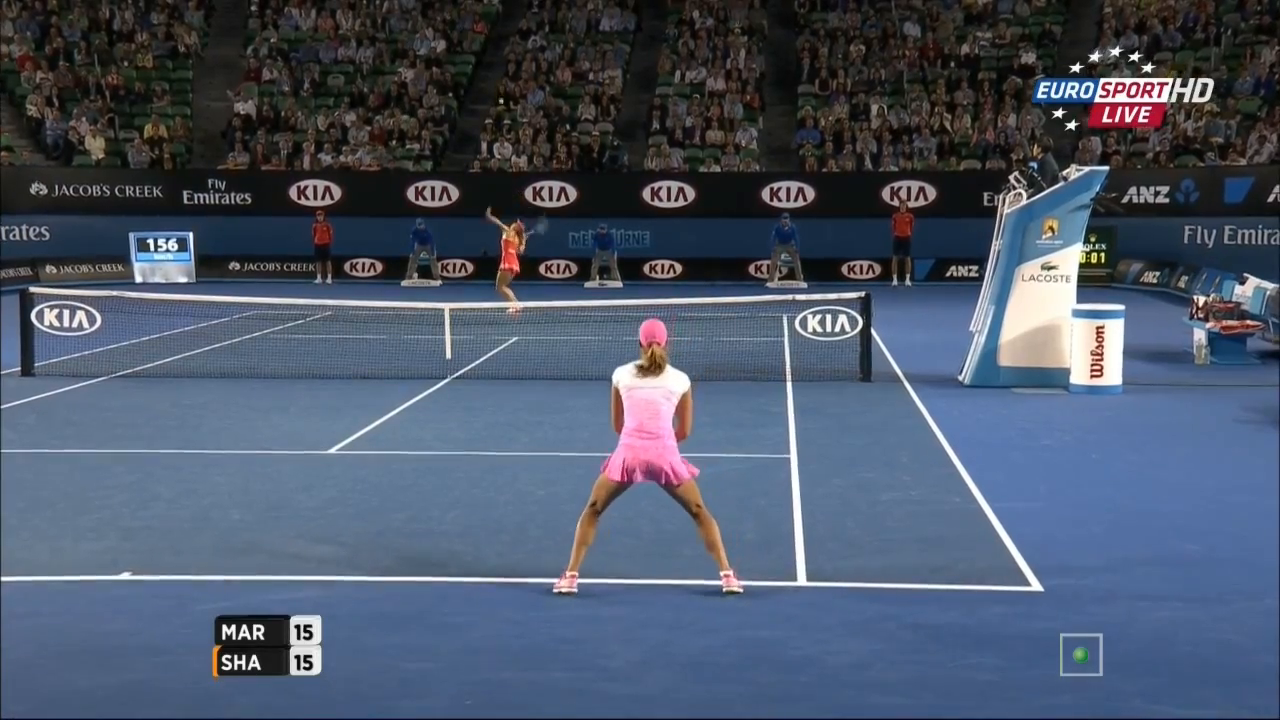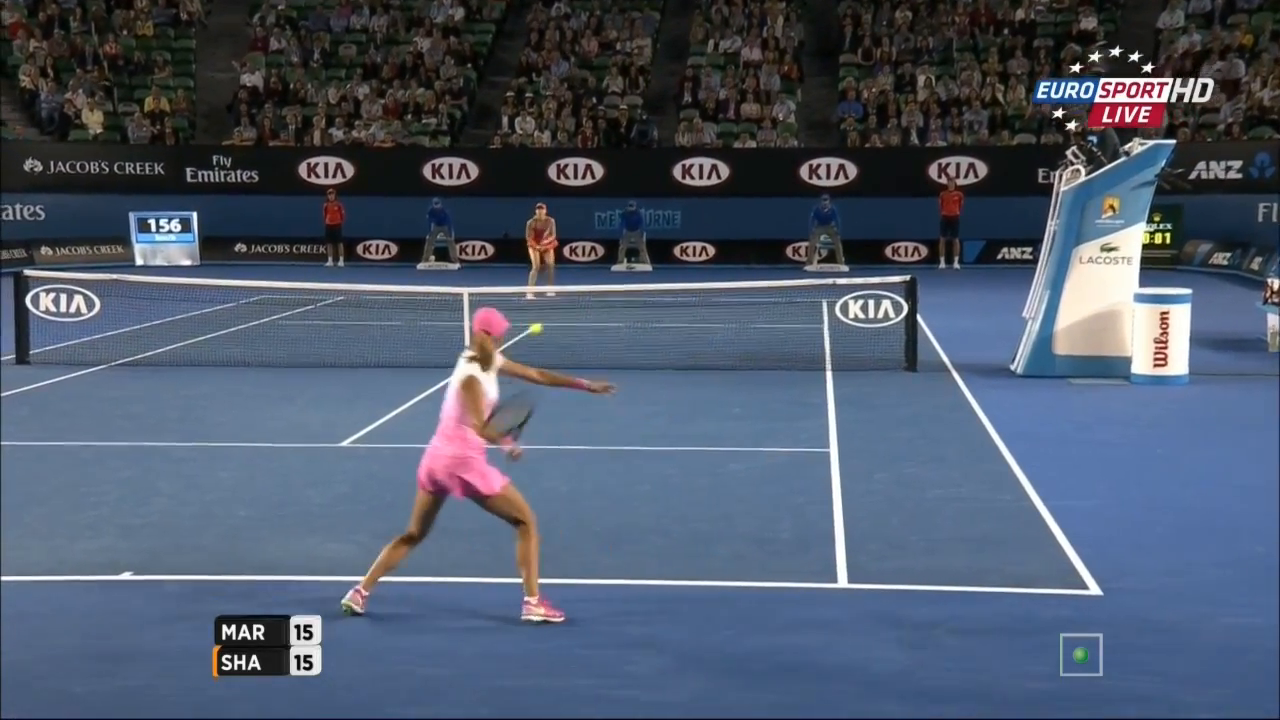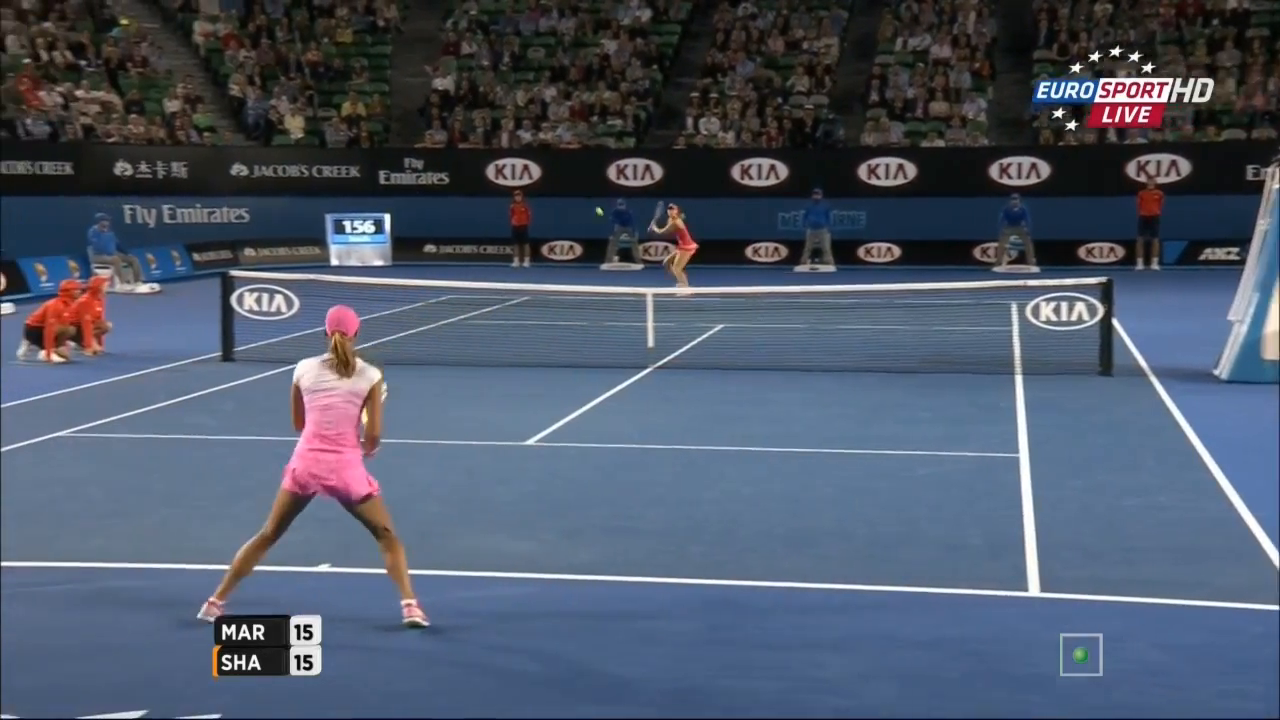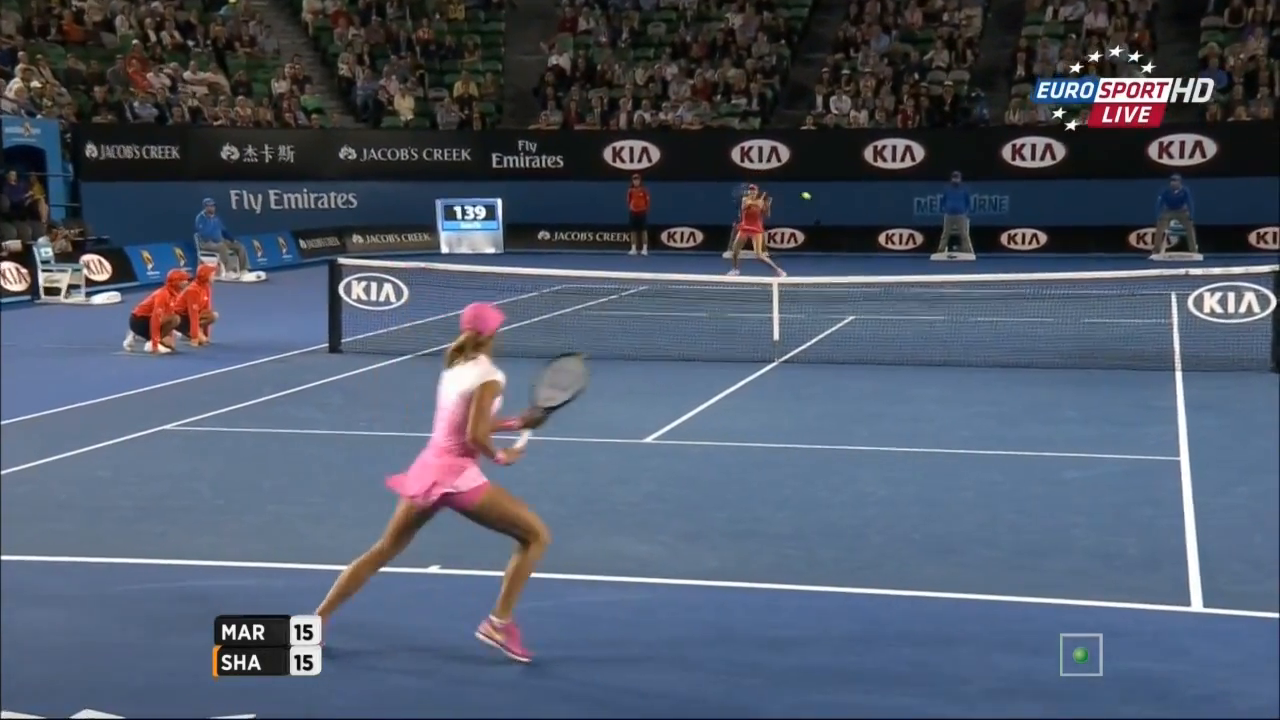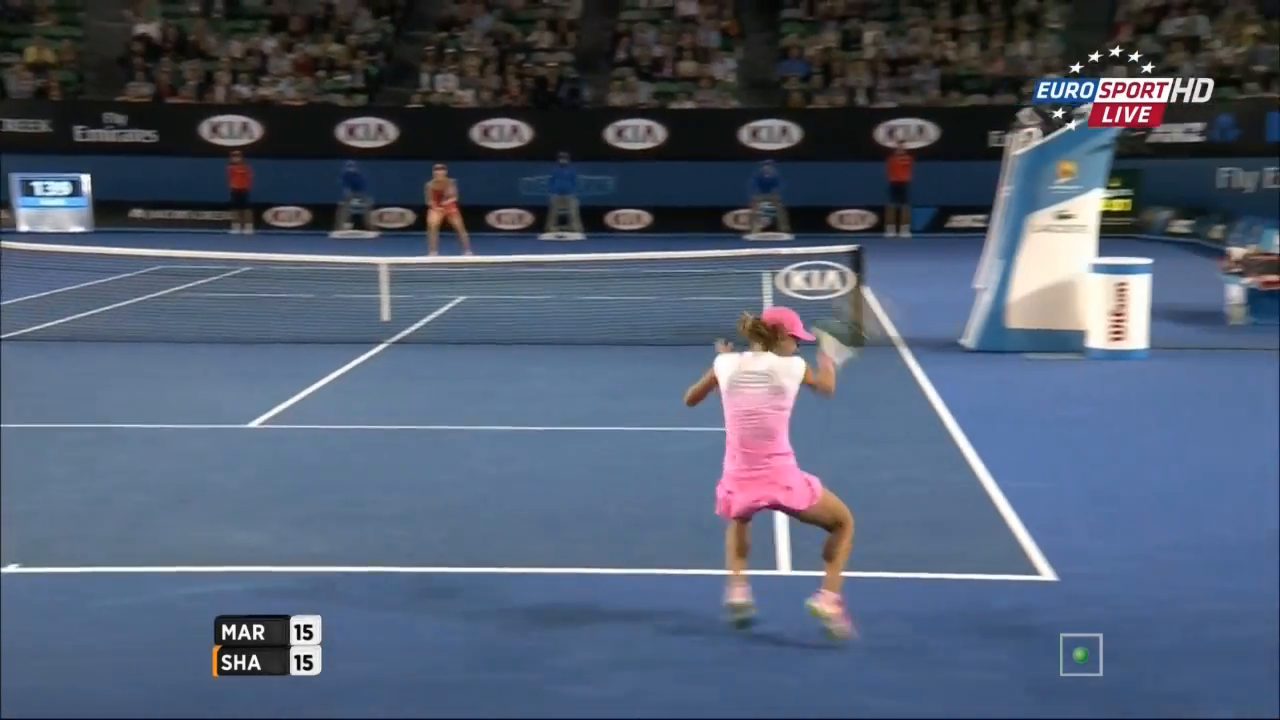
dt=1s
person 1, frame 1
left shoulder: (621, 374)
right shoulder: (681, 379)
right elbow: (684, 431)
left hip: (628, 452)
right hip: (665, 454)
left knee: (593, 511)
right knee: (699, 512)
left ankle: (570, 576)
right ankle: (728, 576)
person 1, frame 2
left shoulder: (488, 360)
right shoulder: (472, 374)
left elbow: (536, 375)
right elbow: (474, 424)
left wrist: (585, 385)
right wrist: (505, 444)
left hip: (435, 460)
right hip: (464, 464)
left knee: (412, 536)
right knee: (526, 524)
left ankle: (360, 593)
right ankle: (533, 602)
person 1, frame 3
left shoulder: (305, 369)
right shoulder: (370, 375)
left elbow: (299, 424)
right elbow: (374, 435)
right wrist: (366, 448)
left hip: (306, 463)
right hip: (346, 467)
left knee: (267, 536)
right knee: (387, 536)
left ankle: (216, 602)
right ankle: (410, 606)
person 1, frame 4
left shoulder: (455, 367)
right shoulder: (490, 375)
right elbow: (474, 437)
left wrist: (518, 422)
right wrist: (499, 456)
left hip: (428, 470)
right hip: (457, 476)
left knee: (382, 552)
right knee: (536, 537)
left ankle: (316, 621)
right ankle: (499, 624)
person 1, frame 5
left shoulder: (728, 364)
right shoulder: (792, 366)
left elbow: (690, 399)
right elbow: (828, 387)
right wrist: (827, 361)
left hip: (738, 481)
right hip: (781, 479)
left knee: (738, 526)
right knee: (843, 522)
left ankle: (738, 589)
right ankle: (828, 598)
